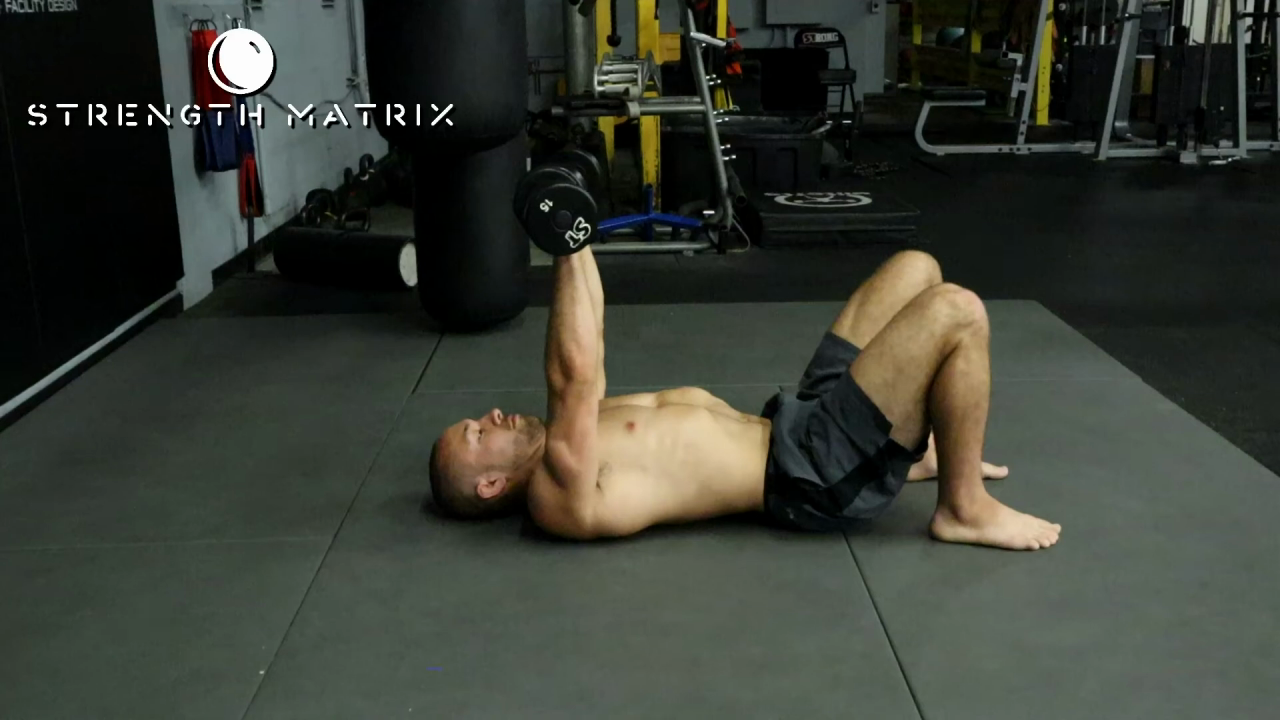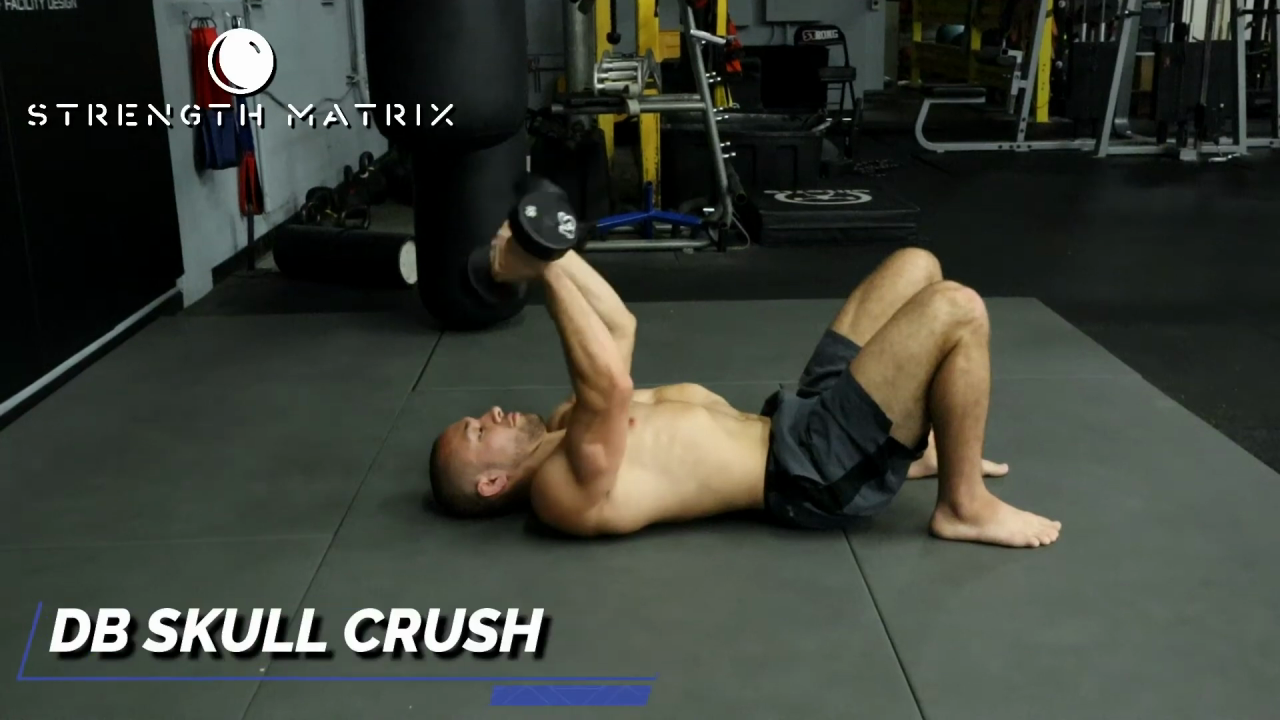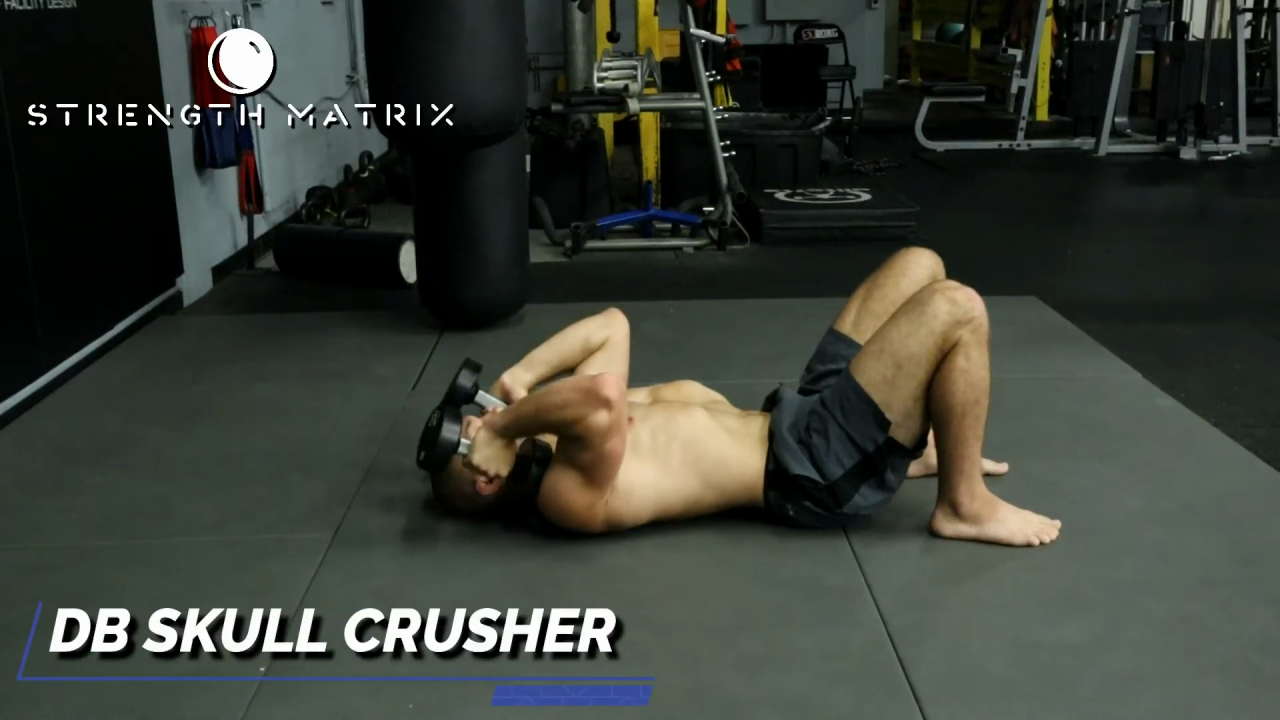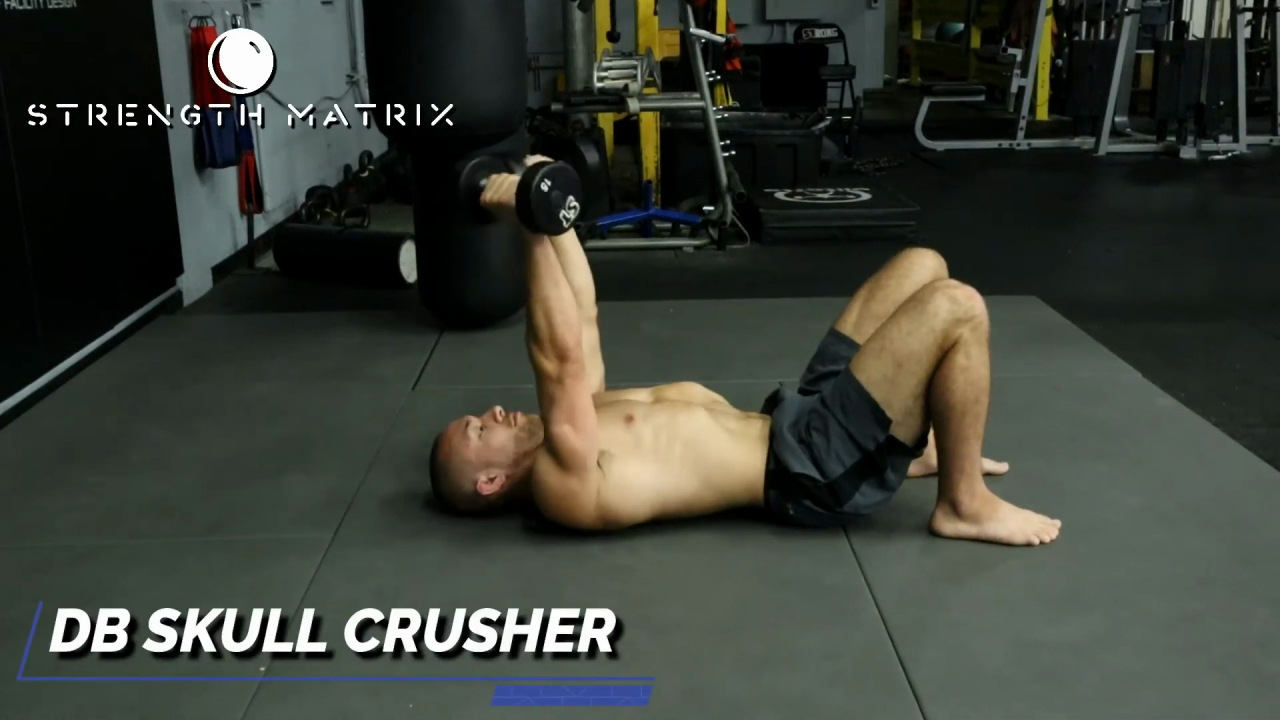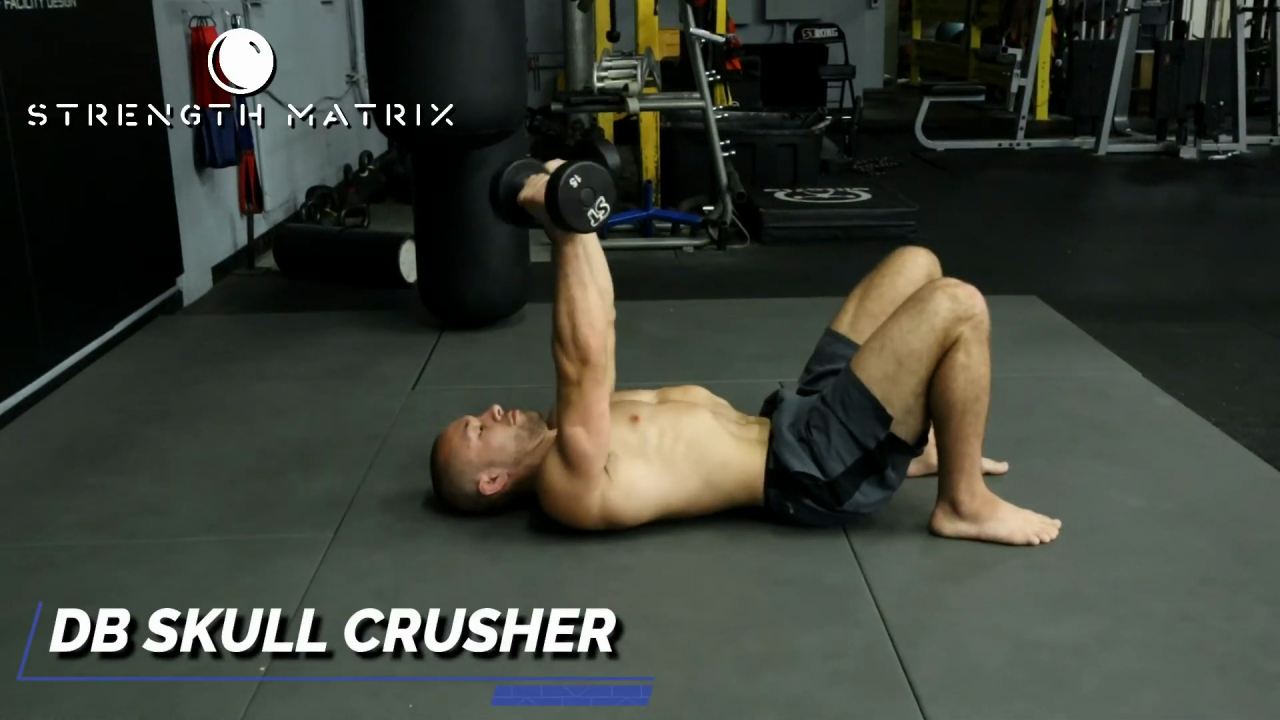
dt=1s
person 1, frame 1
left shoulder: (563, 443)
right shoulder: (561, 496)
left elbow: (583, 360)
right elbow: (578, 377)
left wrist: (575, 240)
right wrist: (567, 253)
left hip: (797, 420)
right hip: (818, 472)
left knee: (915, 269)
right knee: (957, 311)
left ankle: (918, 450)
right ankle: (966, 509)
person 1, frame 2
left shoulder: (562, 433)
right shoulder: (564, 492)
left elbow: (619, 331)
right elbow: (611, 385)
left wrist: (550, 255)
right wrist: (546, 270)
left hip: (796, 420)
right hip: (816, 469)
left knee: (916, 266)
right knee: (957, 308)
left ankle: (919, 449)
right ankle: (965, 507)
person 1, frame 3
left shoulder: (564, 442)
right shoulder: (569, 494)
left elbow: (612, 326)
right elbow: (602, 393)
left wrist: (520, 377)
right wrist: (508, 425)
left hip: (798, 415)
right hip: (818, 470)
left knee: (919, 265)
right knee: (955, 308)
left ankle: (921, 447)
right ankle: (964, 506)
person 1, frame 4
left shoulder: (572, 432)
right shoulder: (564, 486)
left elbow: (580, 321)
right elbow: (561, 358)
right wrist: (536, 224)
left hip: (794, 418)
right hip: (818, 467)
left knee: (922, 265)
right knee: (957, 307)
left ankle: (920, 445)
right ankle: (965, 504)
person 1, frame 5
left shoulder: (558, 437)
right shoulder: (568, 488)
left elbow: (595, 330)
right elbow: (585, 362)
left wrist: (566, 224)
right wrist: (570, 227)
left hip: (796, 418)
right hip: (819, 468)
left knee: (916, 263)
right knee: (958, 306)
left ankle: (919, 445)
right ankle: (964, 505)
